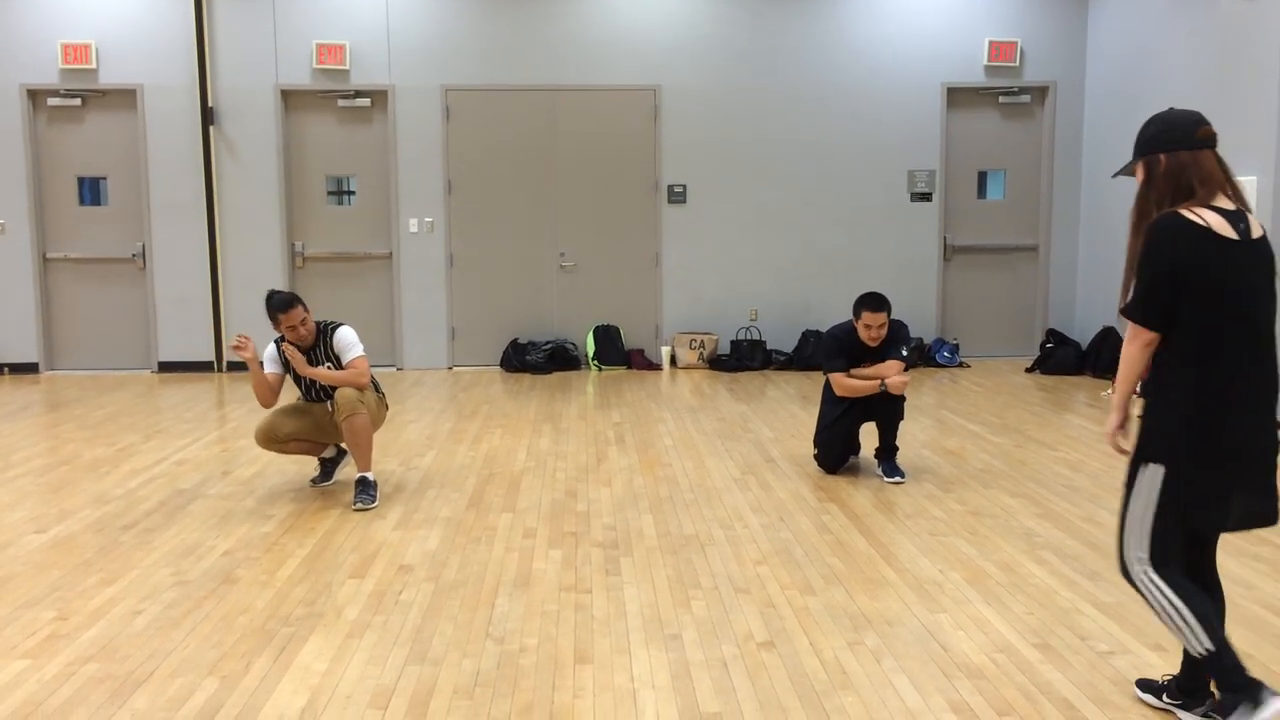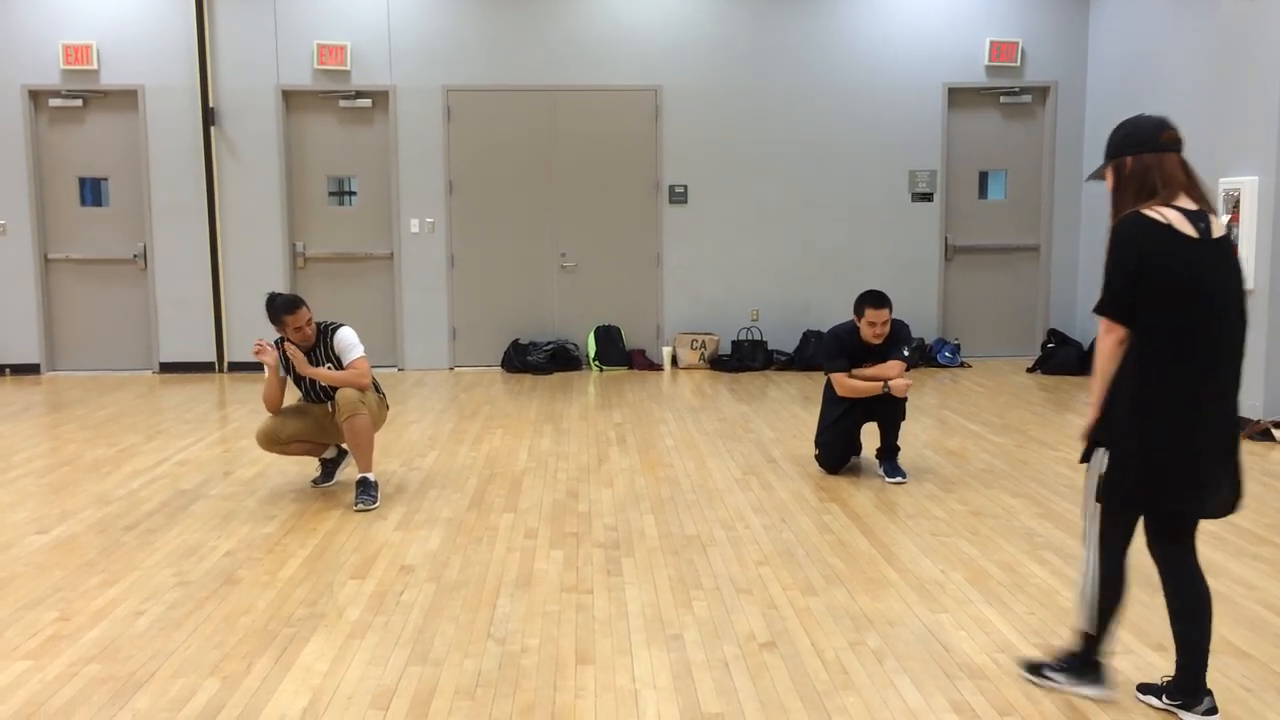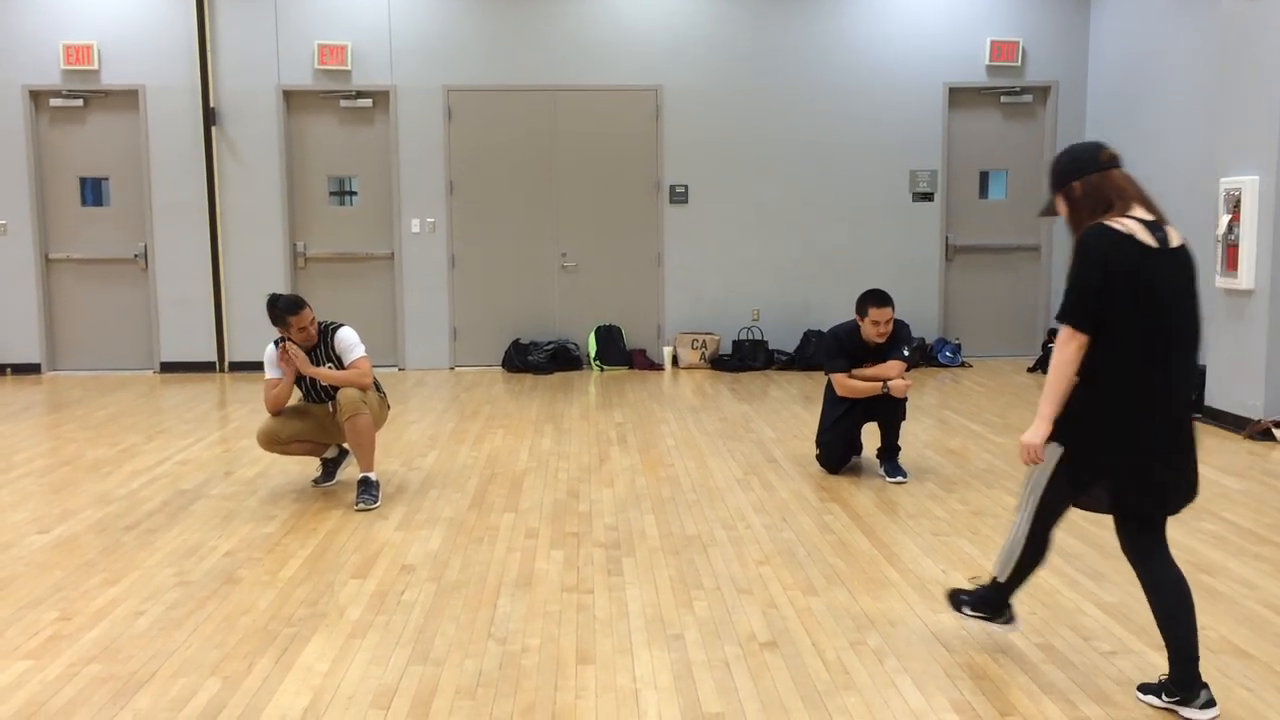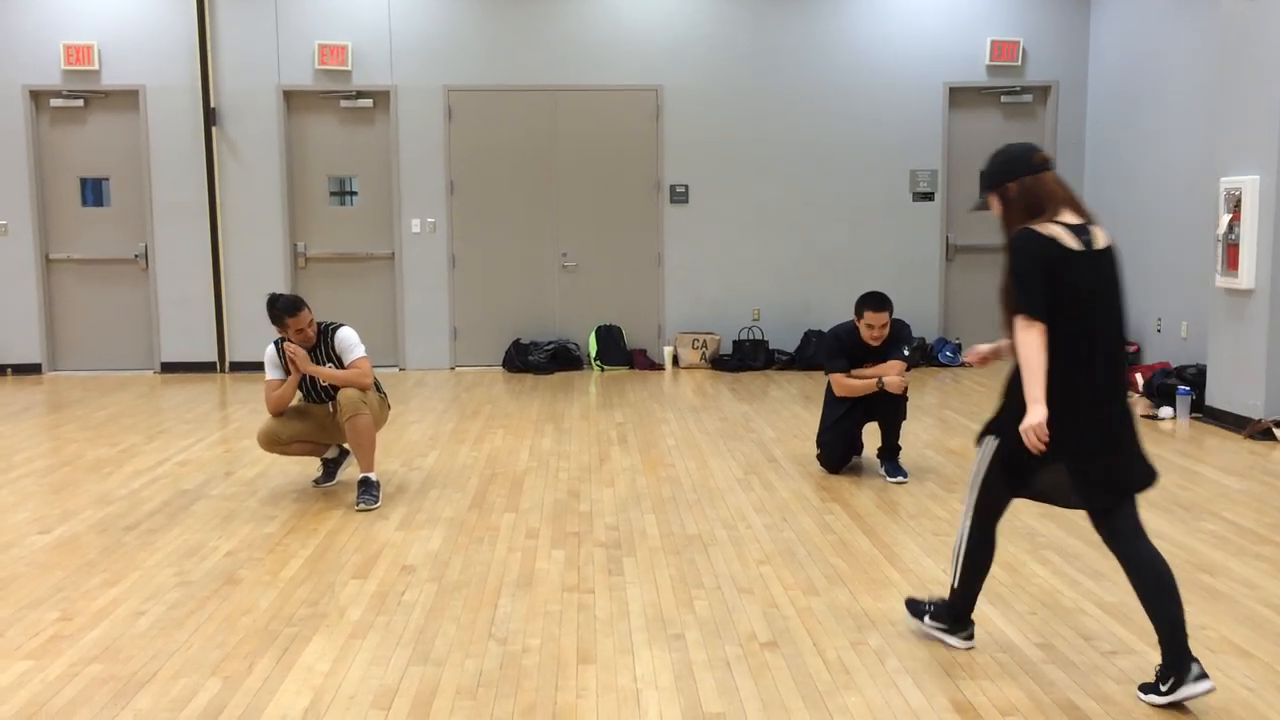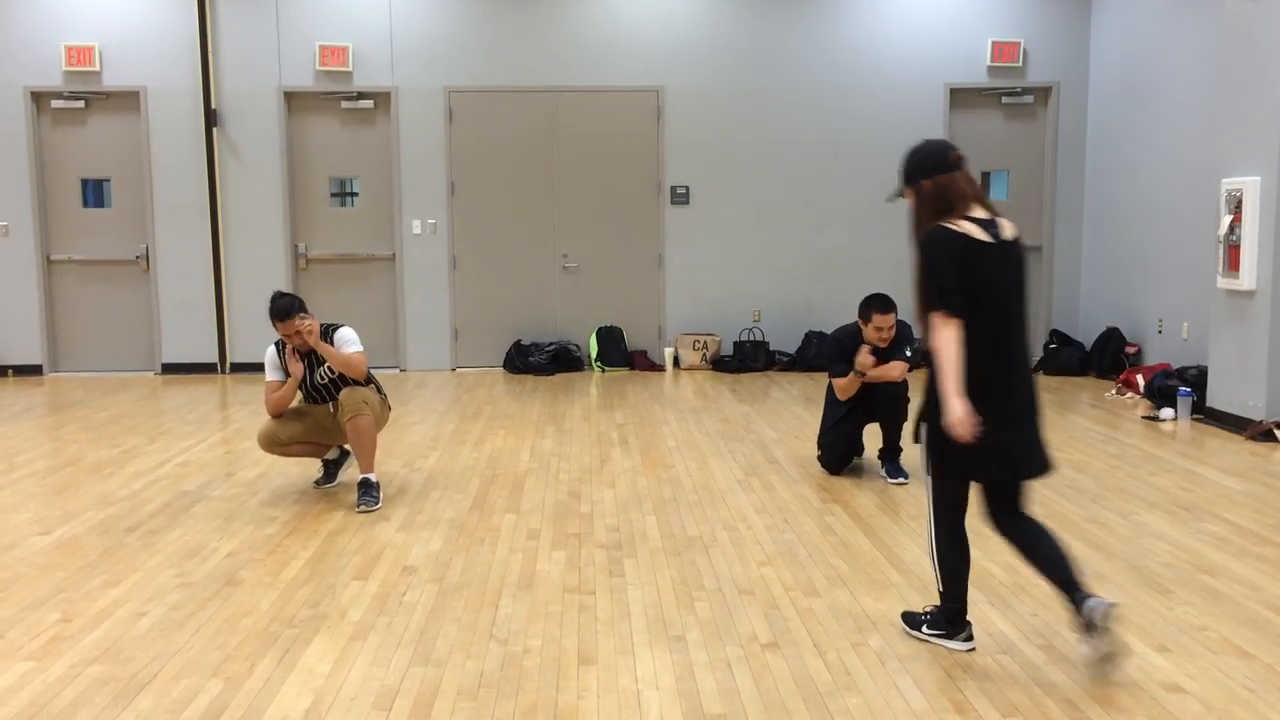
dt=0.2s
person 1, frame 1
left shoulder: (1171, 230)
left elbow: (1143, 333)
left wrist: (1118, 410)
left hip: (1188, 425)
left knee: (1143, 559)
right knee: (1186, 555)
person 1, frame 2
left shoulder: (1136, 229)
right shoulder: (1216, 232)
left elbow: (1116, 331)
right elbow: (1222, 331)
left wrist: (1095, 409)
left hip: (1146, 416)
right hip: (1204, 420)
left knee: (1106, 538)
right knee: (1175, 550)
left ankle: (1087, 663)
person 1, frame 3
left shoulder: (1100, 241)
right shoulder: (1173, 242)
left elbow: (1075, 337)
left wrist: (1042, 419)
left hip: (1102, 416)
right hip: (1164, 423)
left knee: (1038, 511)
right knee: (1147, 543)
left ankle: (993, 601)
person 1, frame 4
left shoulder: (1030, 242)
right shoulder: (1098, 240)
left elbow: (1031, 323)
left wrist: (1033, 403)
right wrist: (1000, 348)
left hip: (1046, 413)
right hip: (1101, 412)
left knee: (983, 508)
right knee: (1125, 533)
left ankle: (955, 616)
right ankle: (1181, 666)
person 1, frame 5
left shoulder: (940, 239)
right shoulder: (1006, 234)
left elbow: (945, 321)
left wrist: (953, 397)
left hip: (966, 401)
right hip: (1012, 397)
left knee: (946, 510)
right knee: (1011, 515)
left ankle: (950, 622)
right ankle: (1084, 603)
person 2, frame 1
left shoulder: (339, 334)
right shoulder: (276, 350)
left elbow: (362, 378)
right elbow: (268, 400)
left wrist: (308, 370)
right wrist: (252, 362)
left hip: (363, 409)
right hip: (321, 414)
left knee: (346, 395)
right knee: (265, 434)
left ankle: (366, 479)
right ankle: (331, 455)
person 2, frame 2
left shoulder: (340, 335)
right shoulder: (278, 350)
left elbow: (364, 379)
right elbow: (273, 407)
left wrist: (310, 370)
right wrist: (272, 368)
left hip: (365, 409)
right hip: (320, 415)
left knee: (348, 396)
right knee: (267, 436)
left ankle: (367, 480)
right ankle: (331, 455)
person 2, frame 3
left shoulder: (340, 334)
right shoulder: (276, 350)
left elbow: (365, 379)
right elbow: (273, 408)
left wrist: (311, 369)
right wrist: (289, 375)
left hip: (366, 408)
right hip: (321, 414)
left knee: (349, 396)
right knee: (267, 436)
left ankle: (368, 479)
right ankle: (332, 454)
person 2, frame 4
left shoulder: (340, 335)
right shoulder: (275, 352)
left elbow: (366, 379)
right elbow: (273, 408)
left wrist: (312, 368)
right wrist: (295, 376)
left hip: (366, 408)
right hip: (321, 414)
left knee: (349, 396)
right knee: (268, 436)
left ankle: (368, 479)
right ankle: (333, 454)
person 2, frame 5
left shoulder: (340, 334)
right shoulder: (276, 353)
left elbow: (359, 371)
right elbow: (273, 409)
left wrist: (317, 343)
right wrist: (295, 379)
left hip: (366, 408)
right hip: (321, 415)
left knee: (352, 397)
right knee: (268, 438)
left ankle: (369, 481)
right ankle: (333, 456)
person 3, frame 1
left shoulder: (899, 331)
right shoulder: (835, 337)
left elbow: (894, 371)
right elbow: (840, 387)
left wrist: (850, 372)
right wrist: (883, 384)
left hip: (880, 399)
right hip: (844, 400)
left knee: (893, 390)
right knee: (829, 462)
left ankle: (886, 457)
right ankle: (850, 443)
person 3, frame 2
left shoulder: (900, 331)
right shoulder: (836, 337)
left elbow: (894, 371)
right elbow: (842, 387)
left wrist: (852, 372)
right wrist: (886, 386)
left hip: (880, 399)
right hip: (845, 400)
left knee: (894, 394)
right knee: (830, 462)
left ankle: (888, 457)
right ankle: (851, 444)
person 3, frame 3
left shoulder: (901, 331)
right shoulder: (836, 337)
left elbow: (894, 372)
right elbow: (842, 387)
left wrist: (852, 372)
right wrist: (886, 387)
left hip: (880, 399)
right hip: (846, 399)
left knee: (894, 393)
right knee: (831, 462)
left ankle: (889, 458)
right ankle: (852, 444)
person 3, frame 4
left shoulder: (900, 331)
right shoulder: (837, 337)
left elbow: (894, 371)
right elbow: (840, 387)
left wrist: (852, 373)
right wrist: (881, 383)
left hip: (882, 398)
right hip: (846, 400)
left knee: (895, 391)
right knee: (831, 462)
left ankle: (889, 458)
right ankle: (852, 444)
person 3, frame 5
left shoulder: (902, 332)
right shoulder: (840, 339)
left elbow: (896, 373)
right elbow: (842, 393)
left wrist: (861, 374)
right wrist: (858, 371)
left hip: (883, 399)
right hip: (848, 398)
left knee: (896, 388)
right knee: (832, 463)
left ankle: (890, 458)
right ankle: (853, 446)
